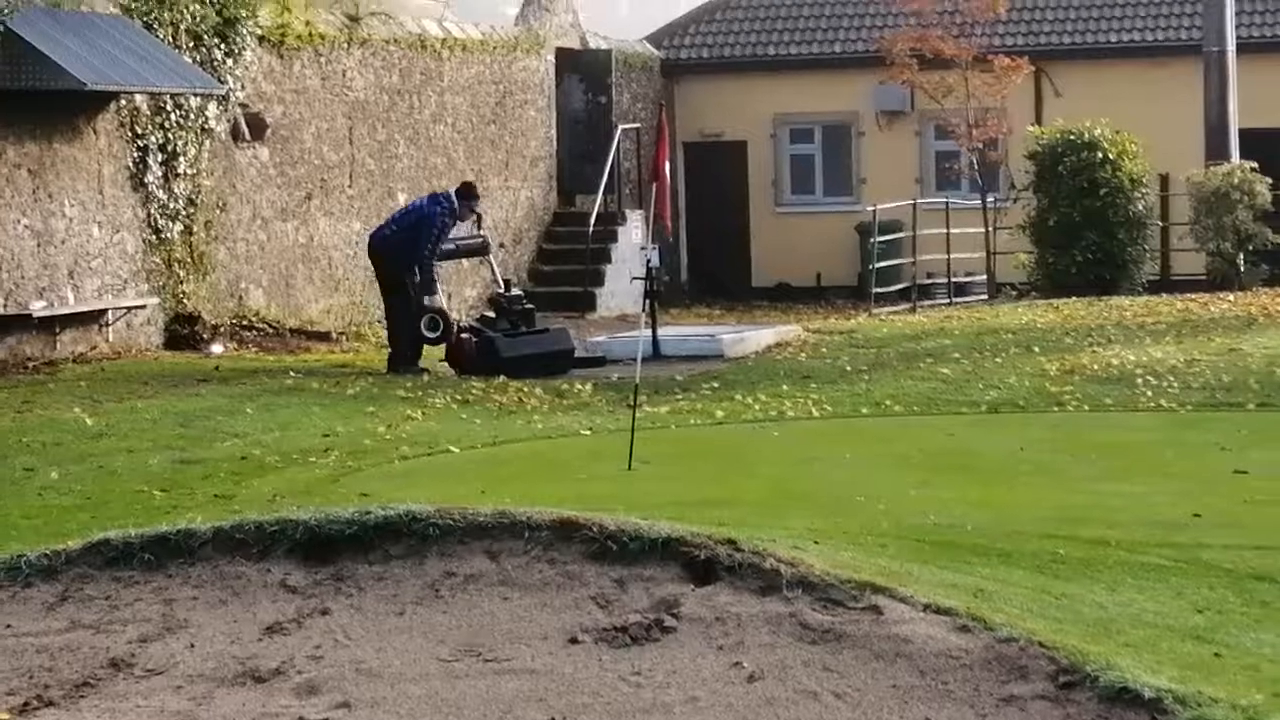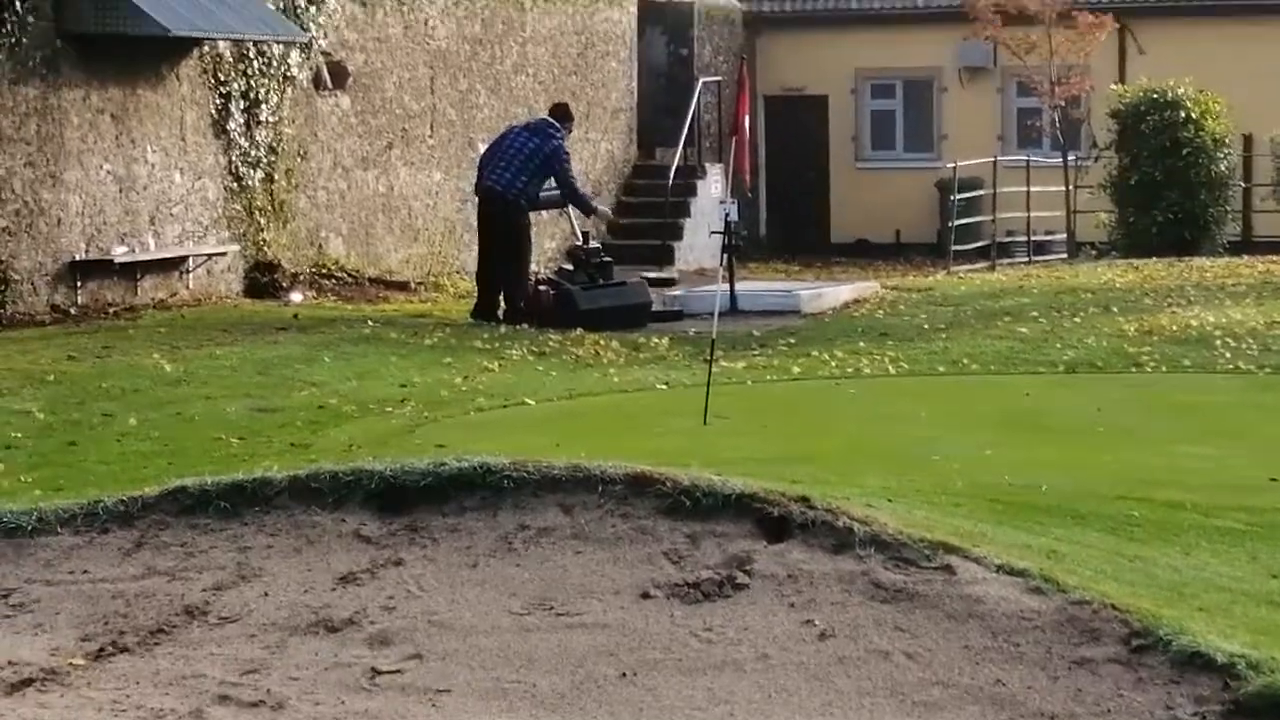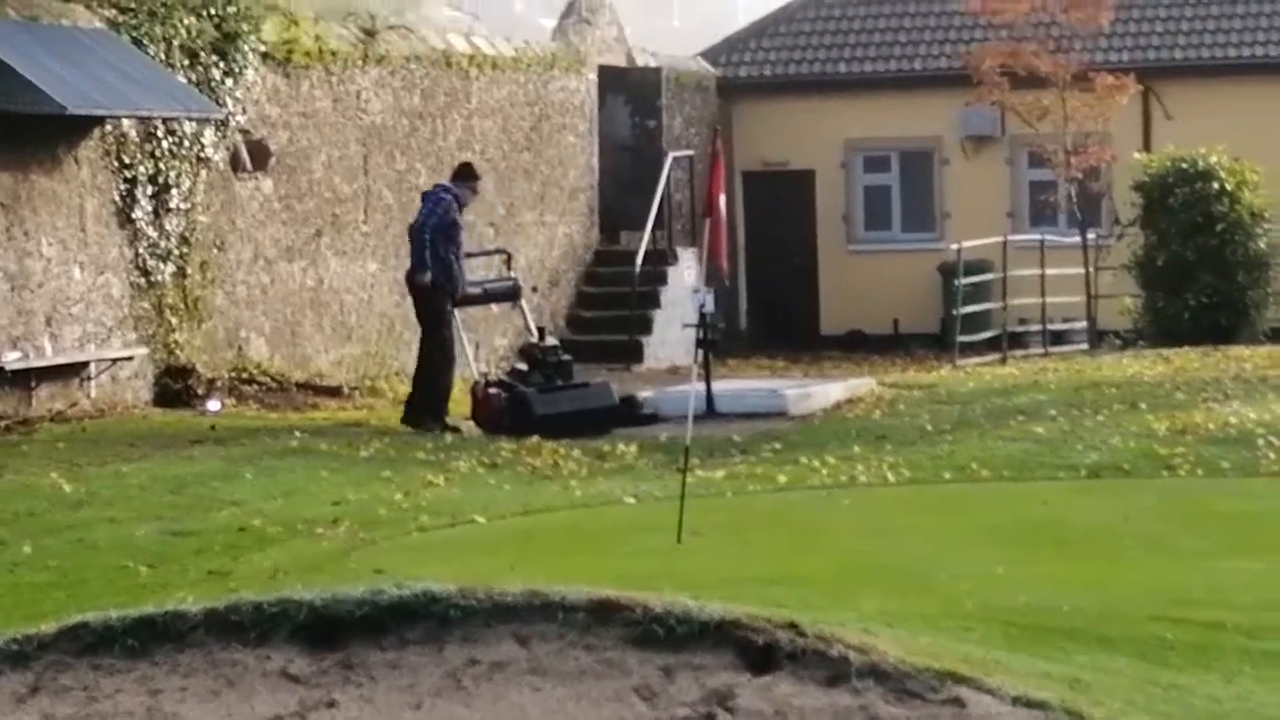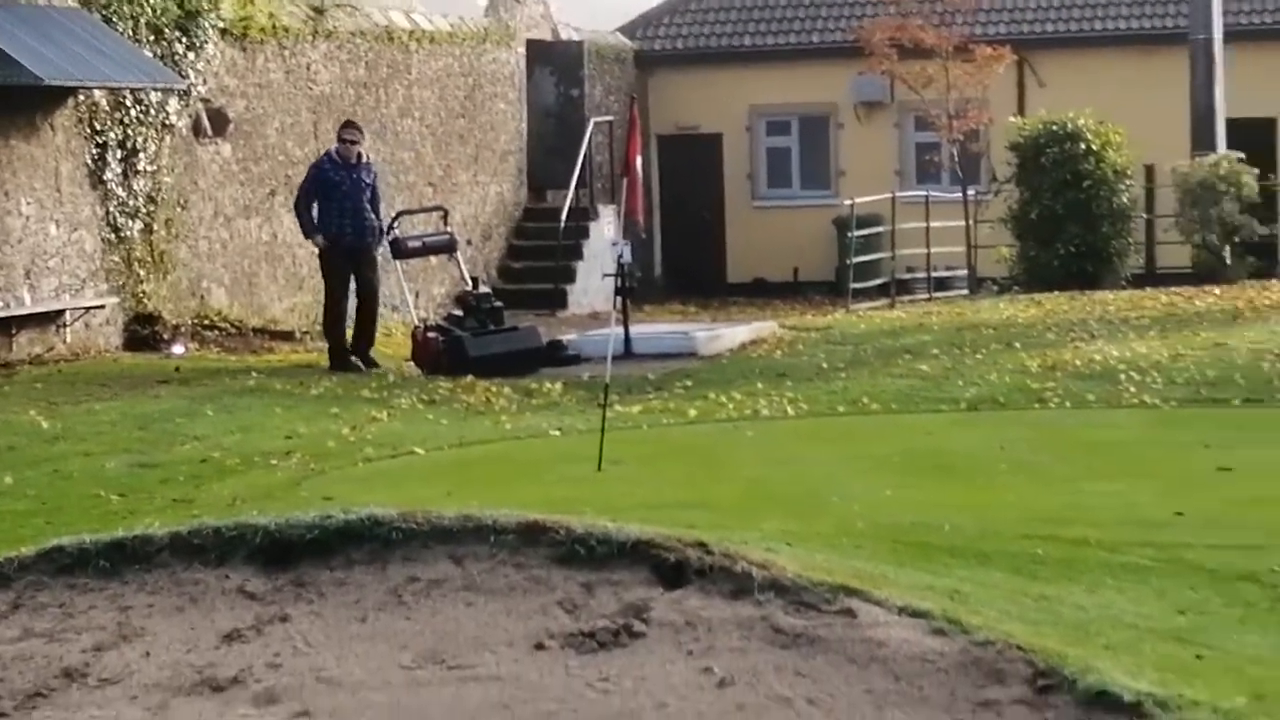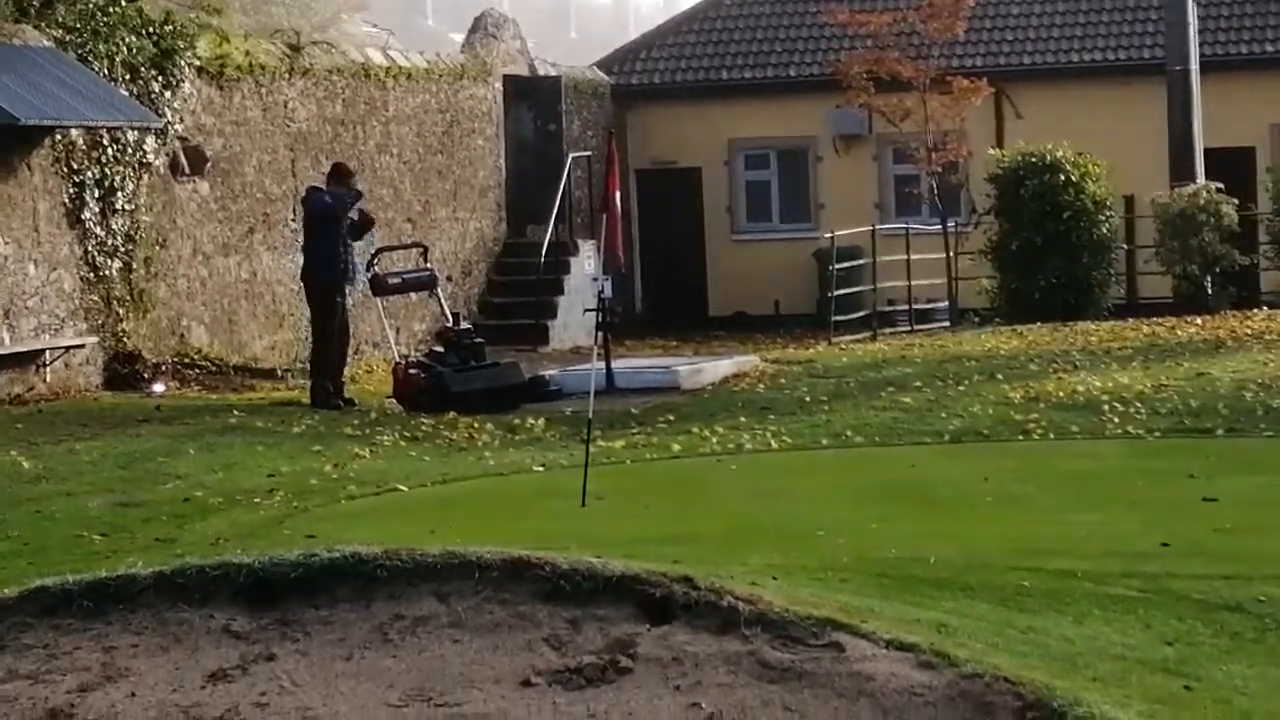
dt=1s
person 1, frame 1
left shoulder: (440, 208)
right shoulder: (440, 216)
right elbow: (426, 256)
right wrist: (433, 293)
left hip: (389, 249)
right hip: (387, 251)
left knee: (413, 306)
right knee: (405, 306)
left ankle: (408, 361)
right ankle: (400, 362)
person 1, frame 2
left shoulder: (516, 129)
right shoulder: (556, 145)
left elbow: (486, 158)
right elbow: (568, 187)
left wrist: (481, 188)
right wrist: (594, 210)
left hip: (488, 196)
right hip: (513, 203)
left knee: (490, 256)
right knee: (517, 259)
left ankle: (485, 308)
right ankle: (515, 313)
person 1, frame 3
left shoulder: (448, 205)
right shoulder: (443, 200)
left elbow: (433, 240)
right elbow: (420, 231)
right wrist: (423, 269)
left hip: (440, 287)
right hip: (433, 286)
left knee: (443, 351)
right knee: (437, 347)
left ankle: (434, 415)
right ankle: (417, 409)
person 1, frame 4
left shoulder: (368, 170)
right shoulder: (323, 167)
left elbow: (375, 205)
right elbow: (302, 202)
left wrist: (377, 234)
right wrist: (312, 232)
left hip: (364, 243)
right hip: (334, 244)
left knee: (370, 294)
right knee: (337, 299)
left ankle: (362, 349)
right ankle: (339, 355)
person 1, frame 5
left shoulder: (338, 206)
right shoulder: (318, 201)
left elbow: (352, 233)
right elbow: (335, 212)
left wrist: (364, 221)
right wrist: (353, 196)
left hip: (335, 280)
right hip: (321, 280)
left knee: (340, 336)
right knee: (327, 335)
left ankle: (335, 388)
right ankle: (321, 392)
